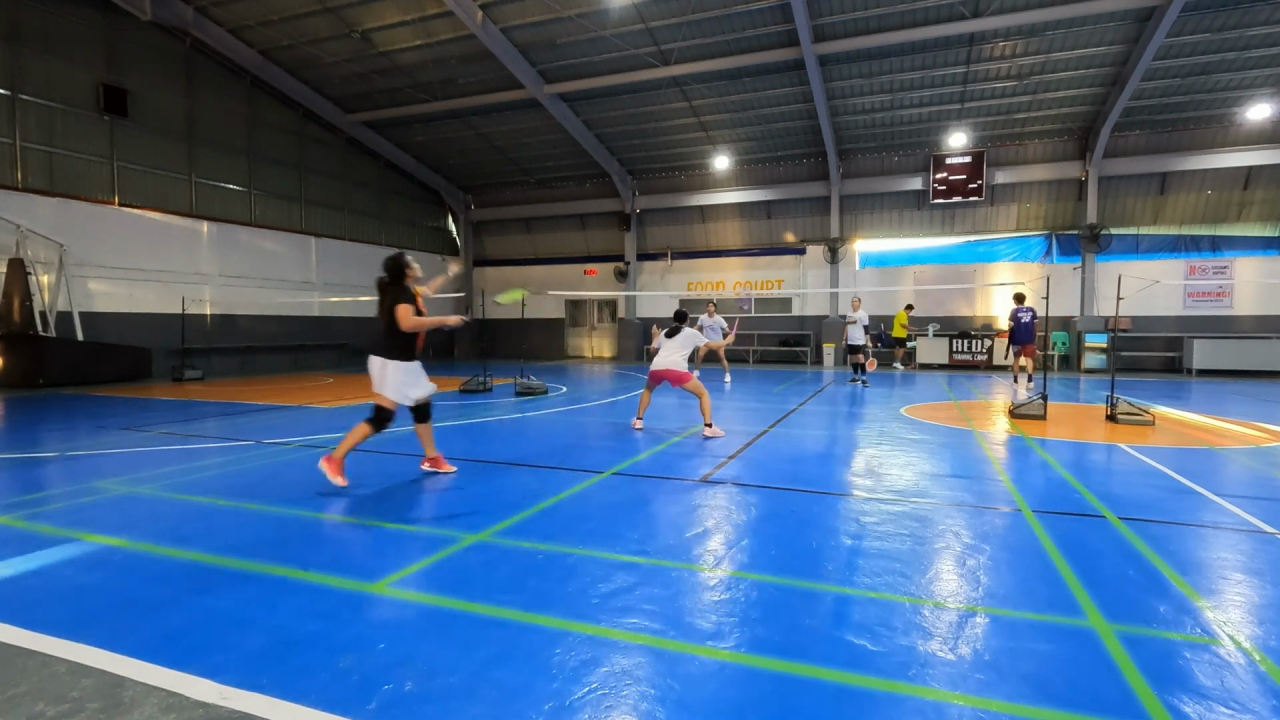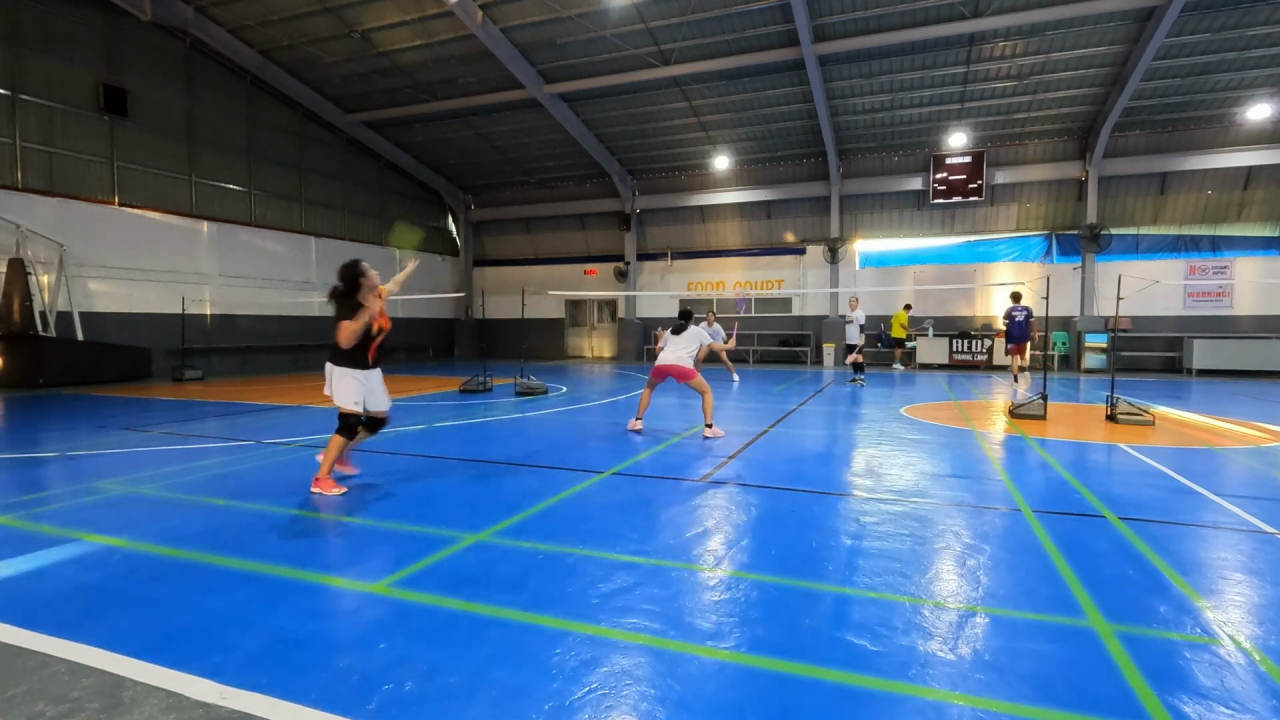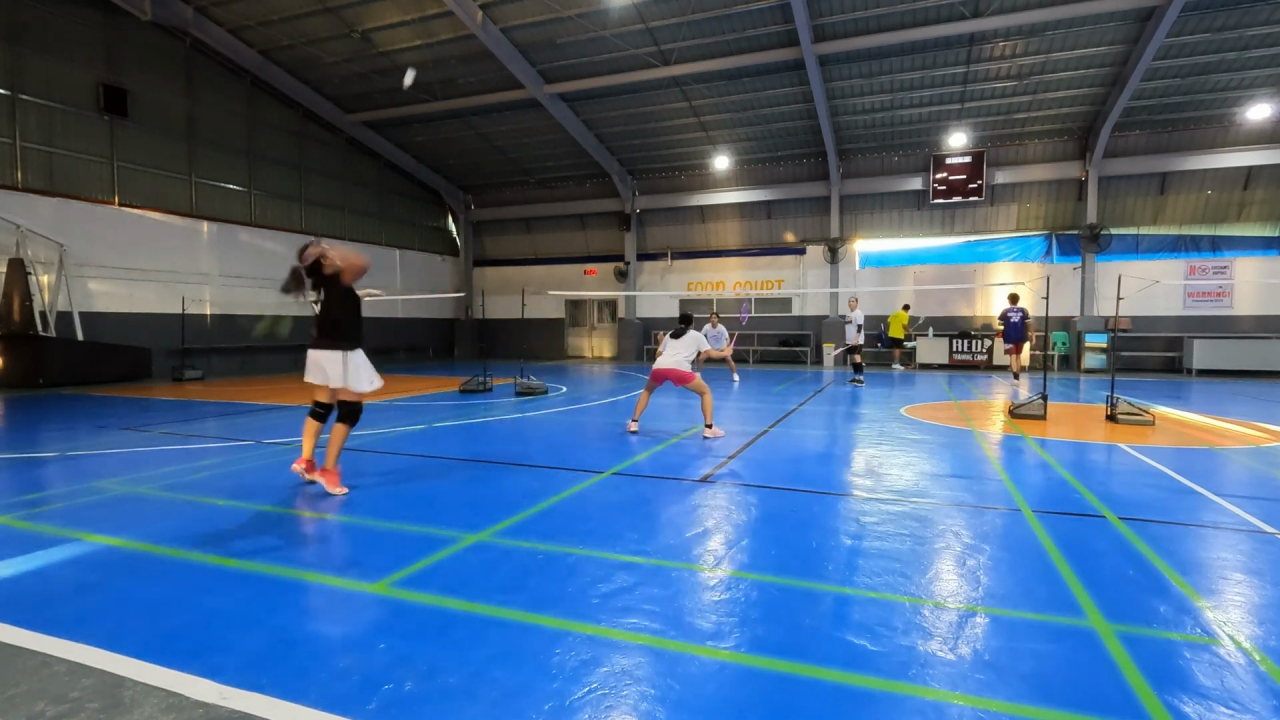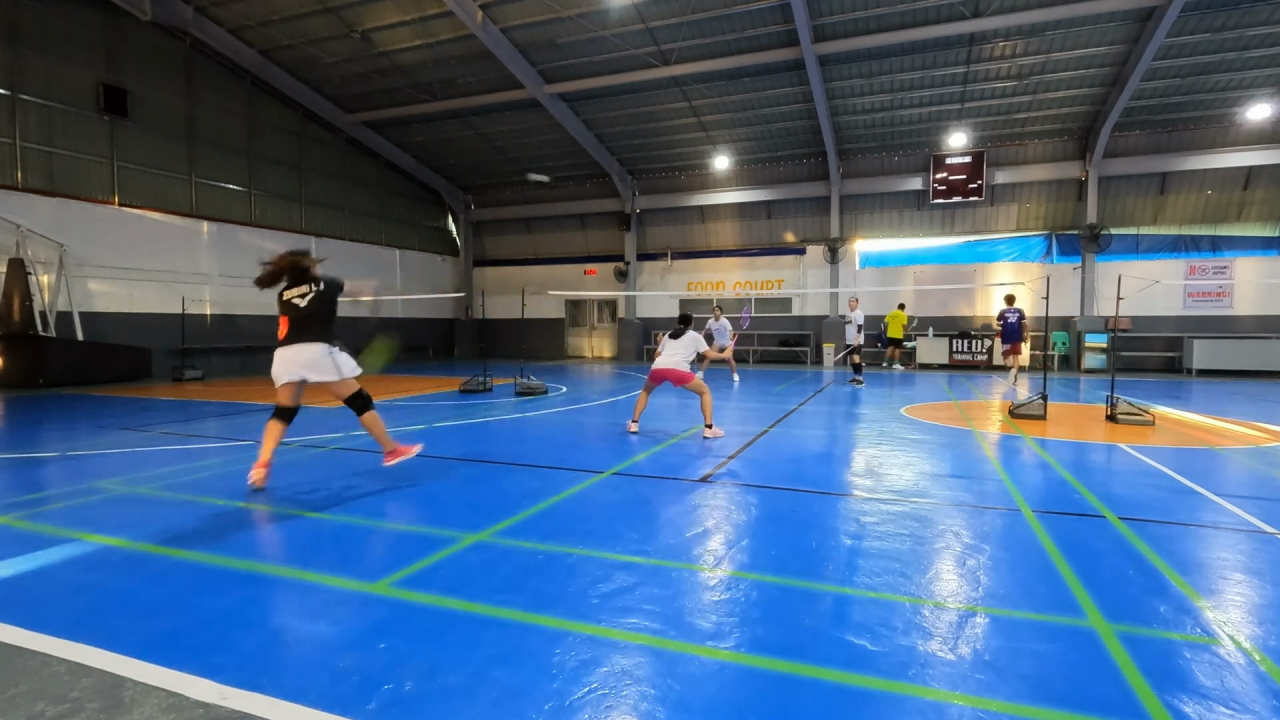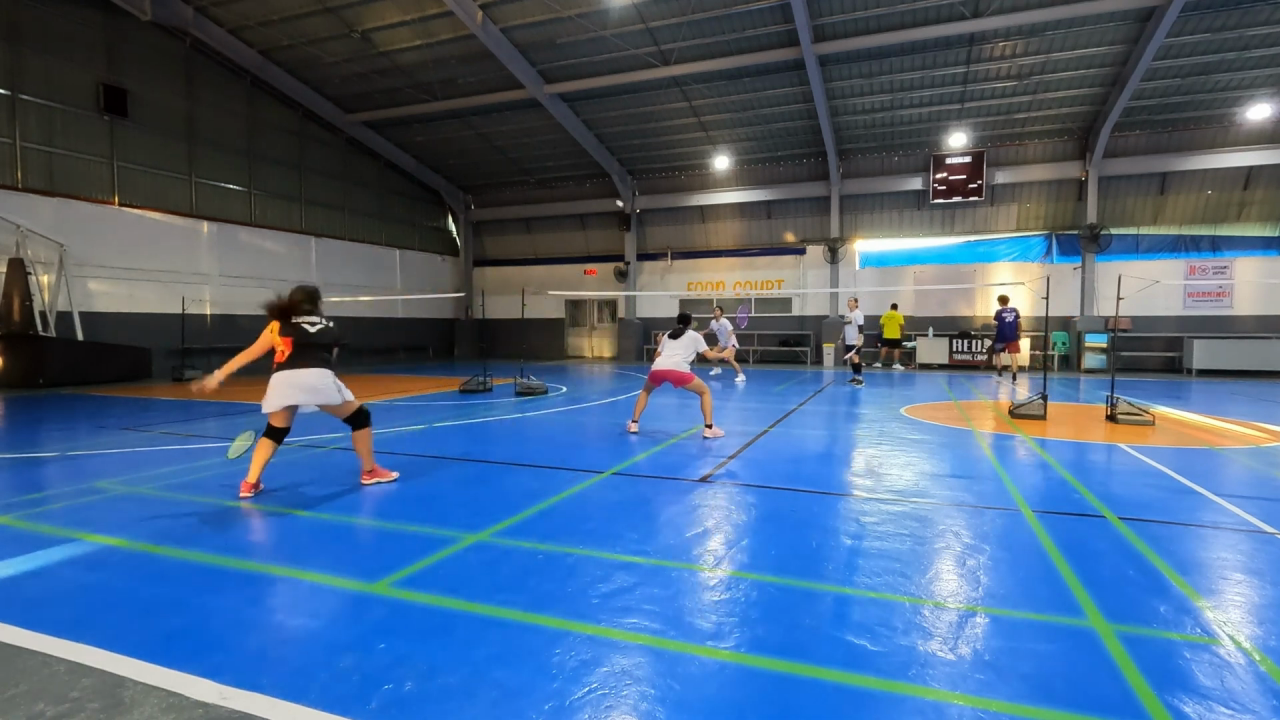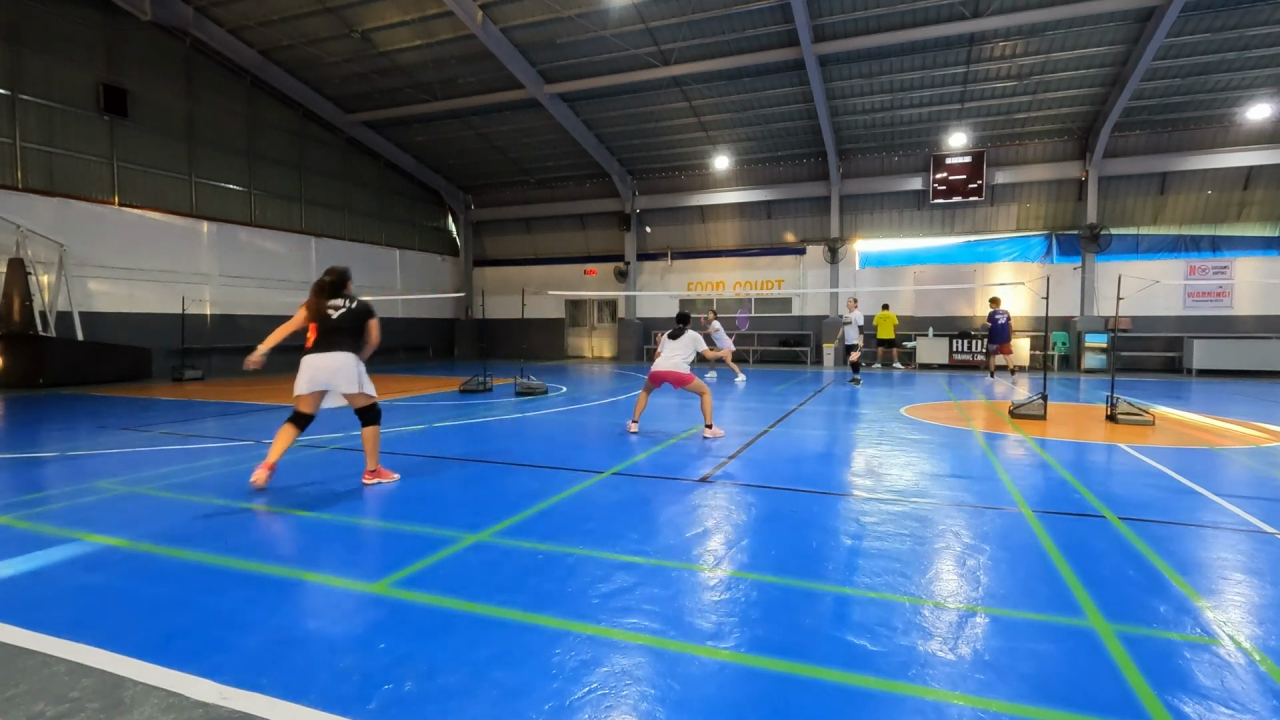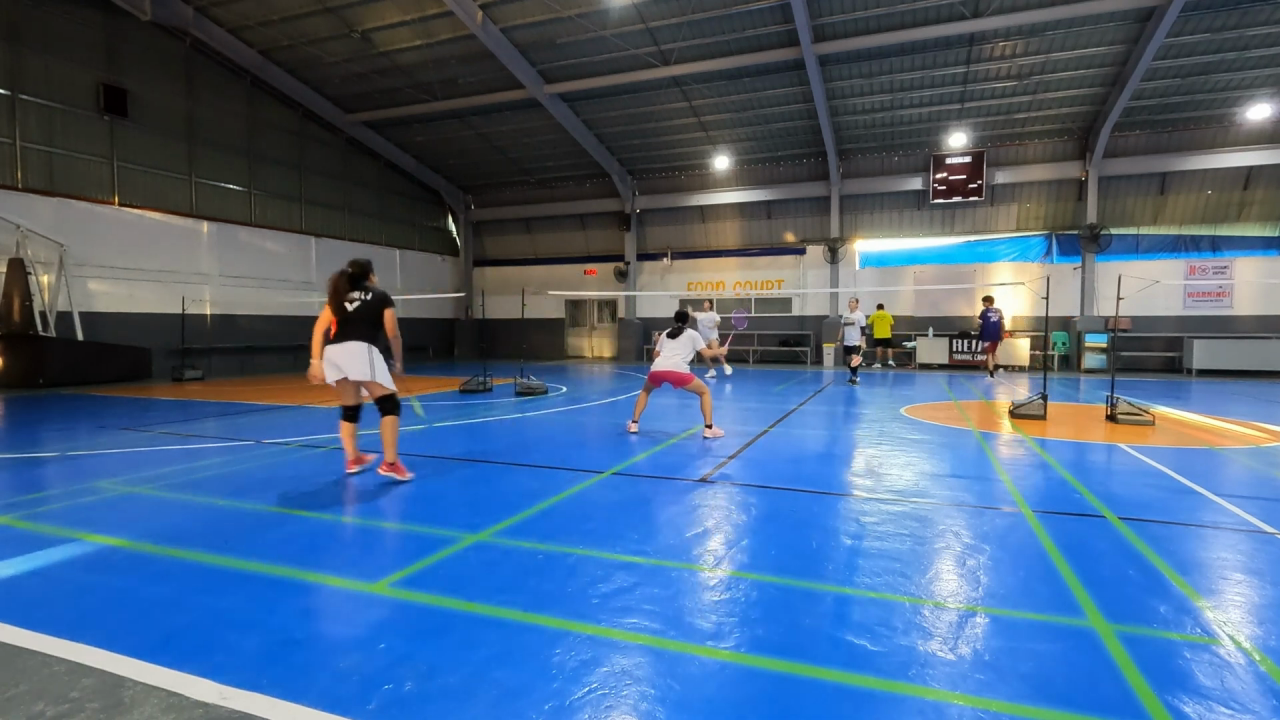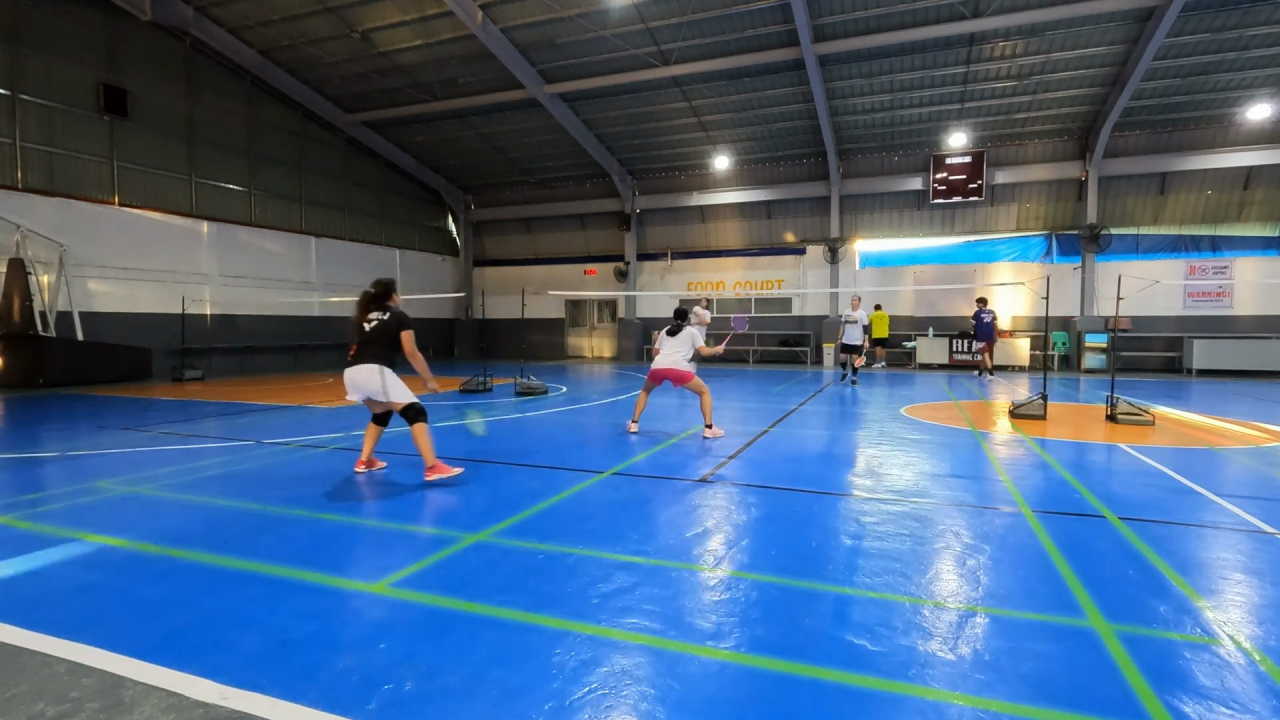
dt=0.2s
person 1, frame 1
left shoulder: (409, 292)
right shoulder: (400, 294)
left elbow: (428, 290)
right elbow: (408, 324)
left wrist: (449, 275)
right wrist: (445, 320)
left hip: (408, 363)
right hip: (390, 363)
left knee: (423, 408)
right knee: (382, 418)
left ankle: (432, 458)
right ankle: (334, 460)
person 1, frame 2
left shoulder: (377, 295)
right shoulder: (349, 308)
left elbow: (392, 285)
right elbow: (345, 342)
left wrist: (409, 269)
right wrist: (366, 316)
left hip: (368, 370)
right hip: (346, 371)
left knee: (379, 419)
right knee: (350, 424)
left ankle: (337, 458)
right ankle: (321, 479)
person 1, frame 3
left shoulder: (328, 285)
right shoulder: (336, 283)
right elbow: (360, 265)
right wrist: (328, 252)
left hip: (320, 353)
right hip: (341, 355)
left knee: (321, 409)
right knee: (351, 412)
left ankle: (306, 461)
right ankle: (329, 470)
person 1, frame 4
left shoulder: (283, 294)
right shoulder: (326, 285)
left hip: (285, 355)
right hip: (319, 353)
left knee: (284, 413)
right knee: (360, 401)
left ankle: (260, 468)
right ankle: (391, 450)
person 1, frame 5
left shoulder: (281, 324)
right shoulder: (330, 326)
left elbow: (250, 353)
left wrist: (217, 376)
left hip: (284, 379)
right hip: (319, 377)
left knee: (274, 432)
right knee: (360, 417)
left ankle: (250, 483)
right ankle: (369, 471)
person 1, frame 6
left shoulder: (315, 305)
right shoulder: (362, 307)
left elbow: (286, 329)
right elbow: (373, 341)
left wrist: (261, 351)
right wrist: (359, 360)
left hip: (312, 362)
right hip: (344, 361)
left knee: (298, 419)
right knee: (370, 413)
left ankle: (267, 466)
right ankle: (373, 470)
person 1, frame 7
left shoulder: (337, 298)
right shoulder: (381, 297)
left elbow: (319, 330)
right elbow: (393, 332)
left wrist: (316, 362)
right wrist: (398, 360)
left hip: (334, 353)
right hip: (360, 352)
left knee: (350, 409)
right knee: (389, 404)
left ankle: (354, 459)
right ankle: (390, 462)
person 1, frame 8
left shoulder: (366, 317)
right shoulder: (400, 318)
right elbow: (411, 353)
right wrist: (429, 380)
left hip: (353, 372)
right hip: (376, 371)
left knee: (382, 413)
right knee: (415, 413)
left ankle: (365, 460)
right ankle: (433, 467)
